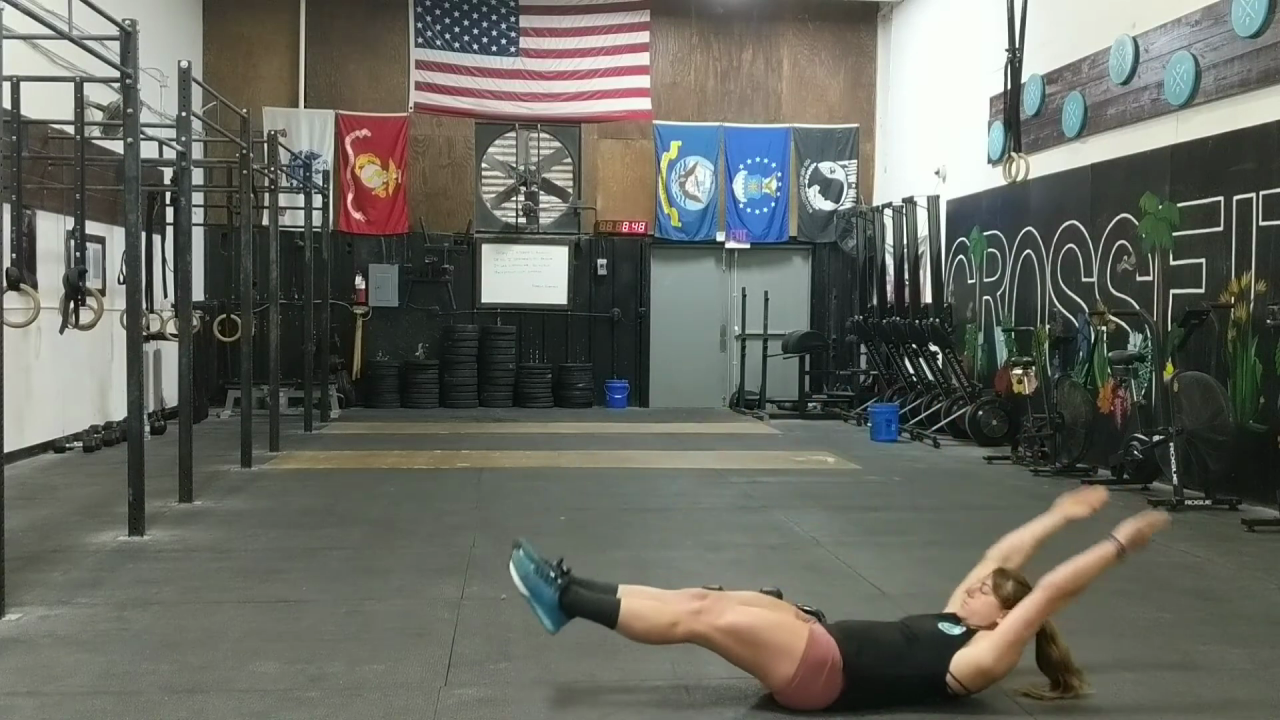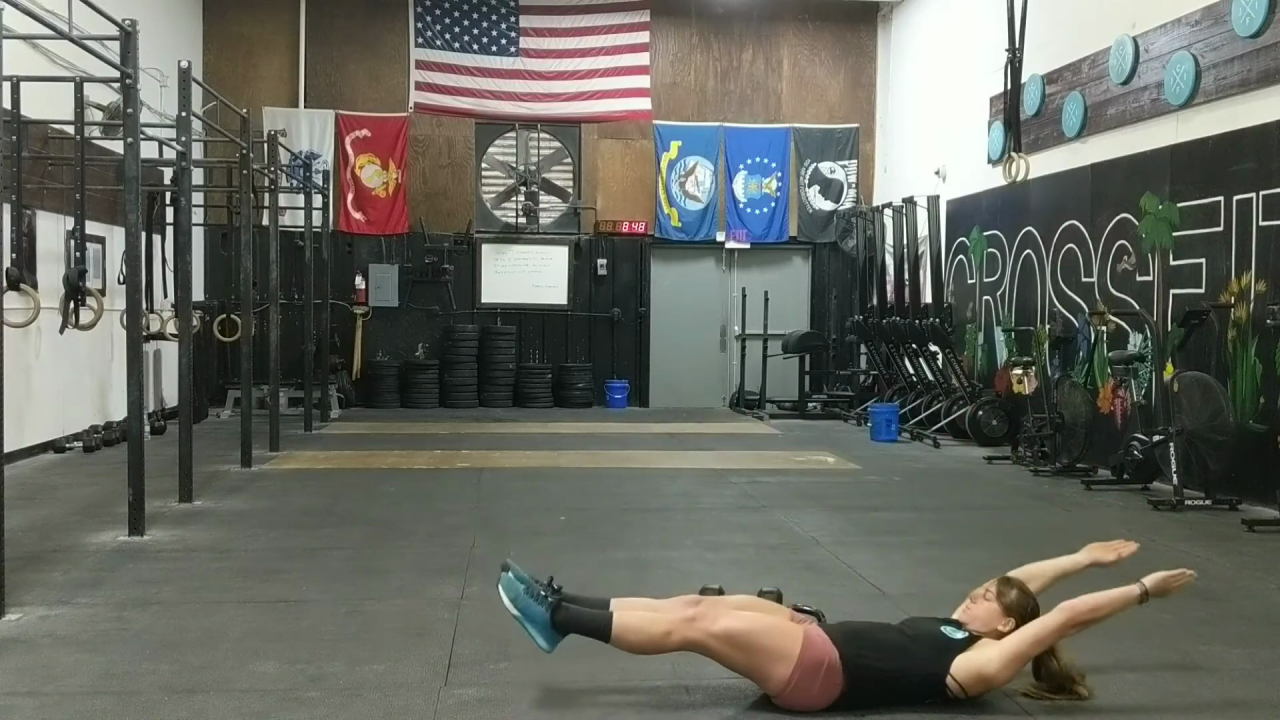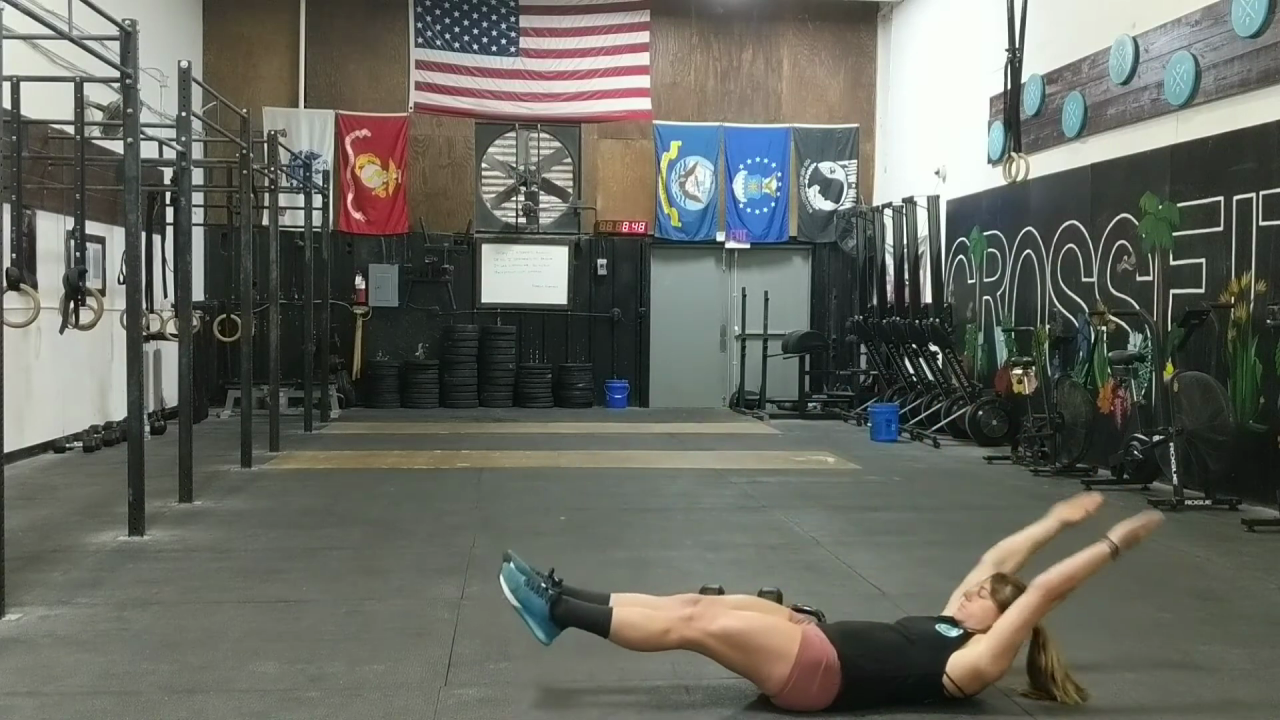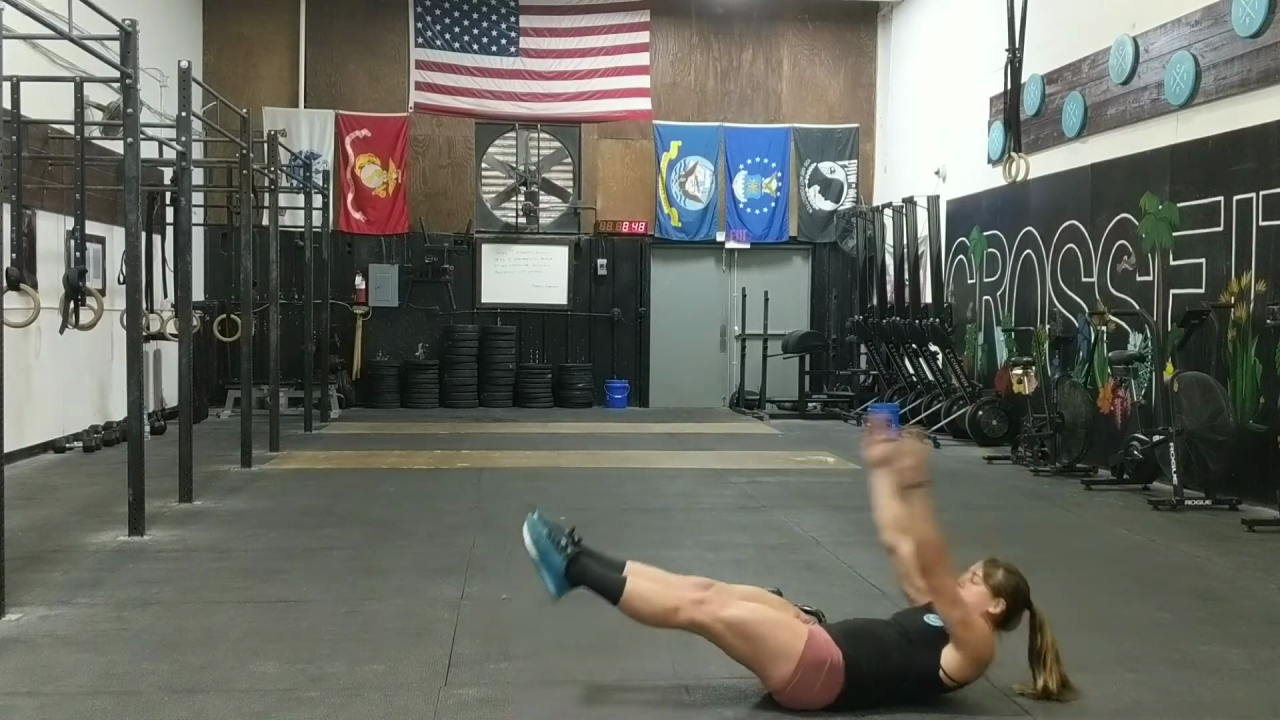
dt=0.2s
person 1, frame 1
left shoulder: (982, 662)
right shoulder: (958, 628)
left elbow: (1044, 595)
right elbow: (996, 561)
left wrist: (1116, 544)
right wrist: (1058, 514)
left hip: (821, 671)
right hip: (817, 643)
left knee: (695, 616)
right knee: (701, 600)
left ankle: (569, 600)
right ankle: (570, 591)
person 1, frame 2
left shoulder: (985, 665)
right shoulder: (962, 635)
left elbow: (1059, 618)
right elbow: (1015, 580)
left wrist: (1142, 590)
right wrist: (1086, 558)
left hip: (821, 671)
right hip: (818, 641)
left knee: (693, 622)
right knee: (696, 606)
left ankle: (561, 618)
right ankle: (562, 608)
person 1, frame 3
left shoulder: (978, 663)
right shoulder: (954, 626)
left elbow: (1037, 595)
right elbow: (993, 568)
left wrist: (1110, 547)
right wrist: (1055, 521)
left hip: (821, 669)
right hip: (826, 646)
left knee: (696, 623)
right knee: (692, 604)
left ankle: (561, 611)
right ankle: (567, 600)
person 1, frame 4
left shoulder: (973, 647)
right shoulder: (939, 611)
left elbow: (928, 562)
right elbow: (900, 546)
left wrist: (915, 491)
right wrist: (882, 473)
left hip: (821, 674)
right hip: (817, 650)
left knee: (693, 606)
right knee: (699, 589)
left ankle: (575, 569)
right ankle: (577, 561)
